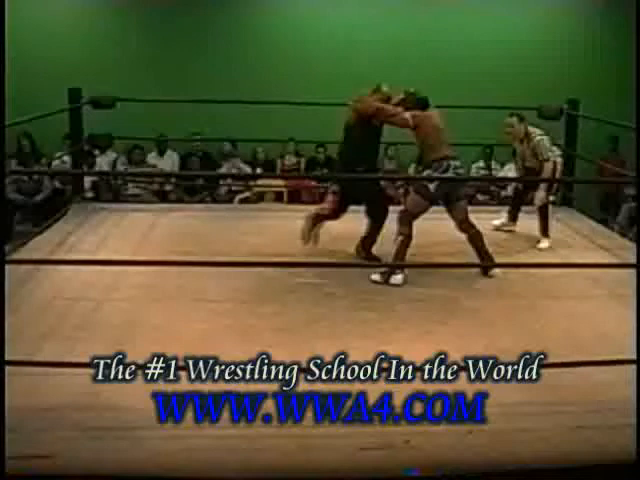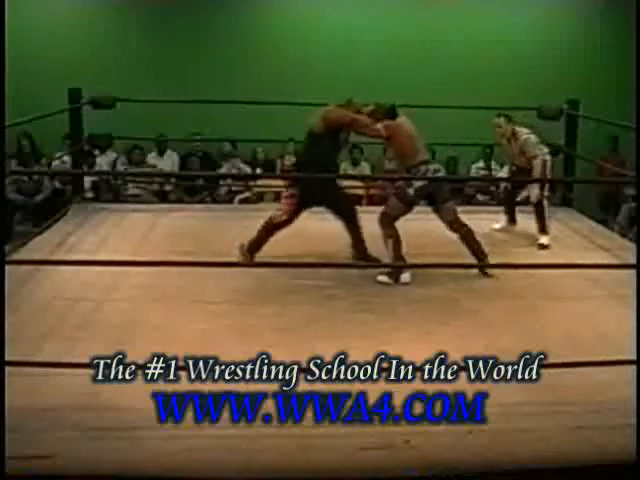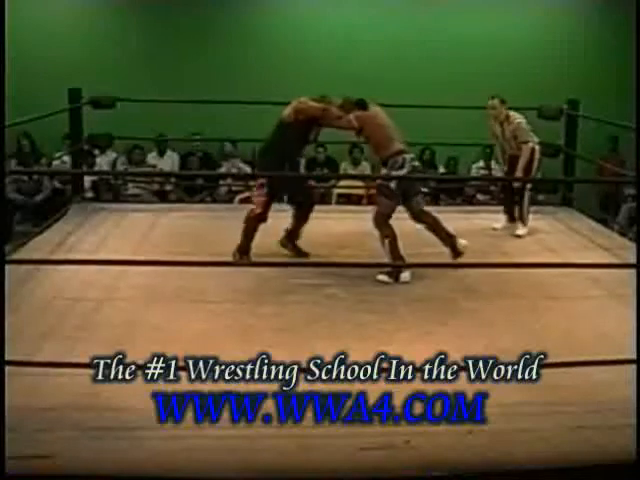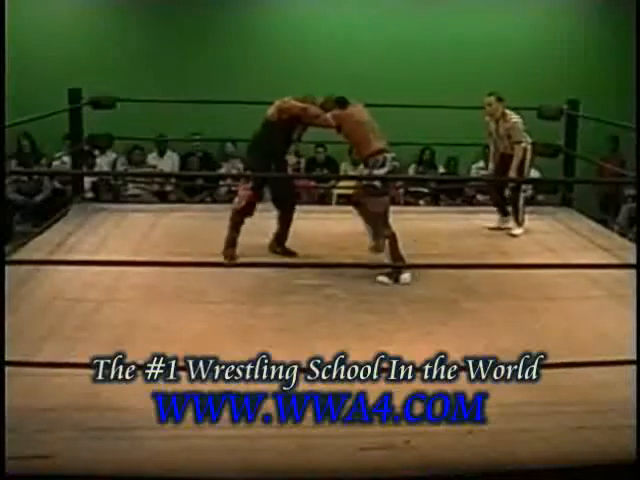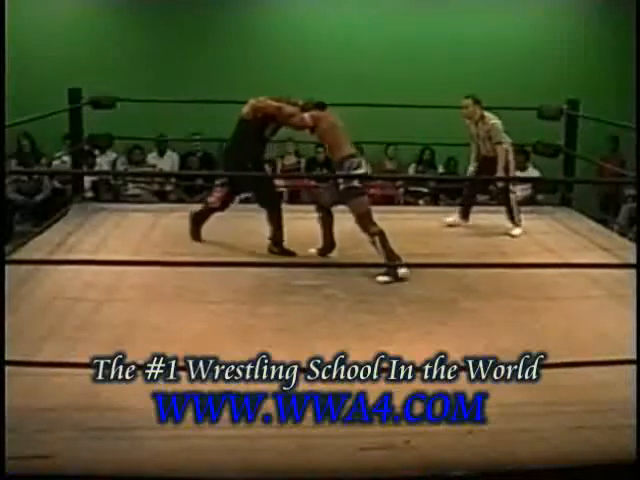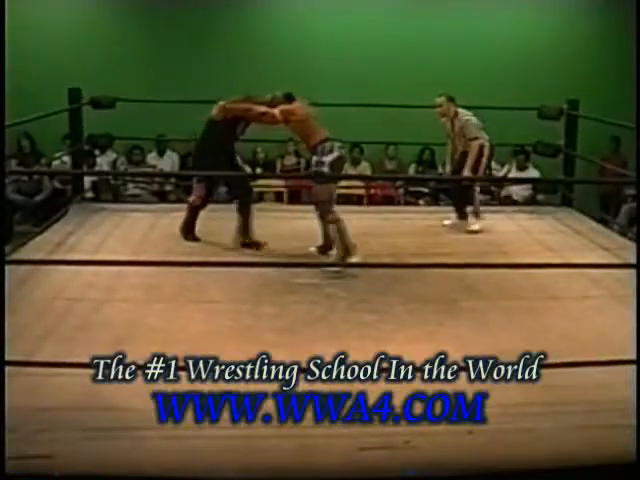
dt=0.3s
person 1, frame 1
left shoulder: (417, 116)
right shoulder: (432, 112)
left elbow: (386, 116)
left wrist: (373, 107)
left hip: (438, 171)
right hip: (455, 170)
left knee: (406, 218)
right knee: (464, 222)
left ankle: (396, 271)
right ankle: (488, 264)
person 1, frame 2
left shoulder: (388, 126)
right shoulder: (401, 120)
left hip: (418, 177)
left knee: (386, 220)
right knee: (455, 222)
left ankle: (399, 271)
right ankle: (484, 262)
person 1, frame 3
left shoulder: (360, 117)
right shoulder: (374, 109)
left hip: (395, 166)
right hip: (408, 161)
left knee: (381, 220)
right knee: (417, 213)
left ankle: (400, 270)
right ankle: (453, 243)
person 1, frame 4
left shoulder: (339, 115)
right shoulder: (356, 107)
left hip: (376, 164)
right hip: (384, 159)
left knee: (379, 218)
right knee: (358, 200)
left ankle: (400, 270)
right ankle: (379, 242)
person 1, frame 5
left shoulder: (316, 116)
right shoulder: (327, 116)
left hip: (350, 169)
right hip: (347, 168)
left knee: (365, 222)
right knee: (322, 202)
left ankle: (396, 265)
right ankle: (327, 247)
person 1, frame 6
left shoulder: (288, 110)
right shoulder: (298, 105)
left hip: (324, 154)
right hip: (327, 152)
left knee: (324, 206)
right knee: (319, 202)
left ankle: (346, 252)
right ankle: (328, 244)
person 2, frame 1
right shoulder: (358, 107)
left hip: (367, 172)
right hip: (347, 170)
left knee: (380, 210)
right knee: (332, 210)
left ankle: (364, 249)
right ankle: (315, 220)
person 2, frame 2
left shoulder: (346, 124)
right shoulder: (328, 116)
right elbow: (354, 119)
left hip: (324, 177)
right hip: (305, 176)
left knee: (348, 212)
right knee: (283, 216)
left ankle: (360, 252)
right ankle: (250, 248)
person 2, frame 3
left shoulder: (319, 117)
right shoulder: (300, 107)
right elbow: (325, 110)
left hip: (289, 164)
right hip: (270, 161)
left knee: (306, 202)
right knee: (259, 208)
left ankle: (290, 240)
right ankle: (242, 250)
person 2, frame 4
left shoulder: (305, 117)
right shoulder: (283, 107)
right elbow: (307, 110)
left hip: (278, 162)
right hip: (257, 159)
left knee: (288, 203)
right knee: (245, 203)
left ankle: (278, 243)
right ankle: (231, 243)
person 2, frame 5
left shoulder: (278, 117)
right shoulder: (255, 107)
left elbow: (298, 122)
right elbow: (283, 110)
left hip: (254, 163)
right hip: (236, 161)
left knee: (273, 201)
right knee: (221, 199)
left ankle: (276, 244)
right ankle: (196, 220)
person 2, frame 6
left shoulder: (245, 114)
right shoulder: (224, 109)
left elbow: (267, 117)
right elbow: (250, 109)
right wrist: (269, 112)
left hip: (226, 156)
right hip: (206, 156)
left knee: (244, 191)
right knee: (200, 196)
left ankle: (244, 235)
right ankle: (187, 229)
person 3, frame 1
left shoulder: (538, 139)
right shoulder: (514, 137)
left elbow: (548, 164)
right elbow: (520, 157)
left wrist: (542, 188)
right wrist: (521, 176)
left hip: (552, 164)
right hip: (532, 166)
left knee: (542, 200)
right knee: (518, 192)
left ankle: (545, 237)
right ankle: (509, 221)
person 3, frame 2
left shoulder: (526, 138)
right shoulder: (502, 137)
left elbow: (537, 161)
right elbow: (510, 156)
left wrist: (535, 186)
right wrist: (511, 173)
left hip: (541, 163)
right hip: (522, 165)
left knee: (538, 197)
right knee: (508, 191)
left ankle: (544, 235)
right ankle: (509, 222)
person 3, frame 3
left shoulder: (518, 122)
right shoulder: (493, 123)
left elbow: (526, 147)
right elbow: (498, 144)
left wrist: (520, 171)
right wrist: (503, 165)
left hip: (530, 153)
right hip: (513, 155)
left knee: (522, 188)
right knee: (507, 188)
left ankle: (523, 225)
right ankle: (510, 221)
person 3, frame 4
left shoulder: (513, 121)
right shoulder: (489, 120)
left elbow: (519, 147)
left wrist: (513, 170)
right wrist: (492, 163)
left hip: (521, 153)
right hip: (505, 154)
left knee: (516, 189)
right knee: (494, 186)
left ankle: (519, 224)
right ankle: (504, 219)
person 3, frame 5
left shoulder: (492, 123)
right shoulder: (471, 122)
left elbow: (502, 148)
left wrist: (500, 171)
right wrist: (473, 165)
left hip: (502, 155)
right hip: (485, 156)
left knee: (505, 190)
right knee: (471, 185)
left ankle: (517, 225)
right ankle: (462, 217)
person 3, frame 6
left shoulder: (466, 119)
right shoulder: (446, 120)
left elbow: (474, 144)
right elbow: (451, 142)
left wrist: (468, 169)
right wrist: (450, 164)
left hip: (480, 149)
right hip: (465, 151)
left knee: (469, 184)
right knee: (456, 186)
left ankle: (476, 219)
right ankle: (461, 217)
